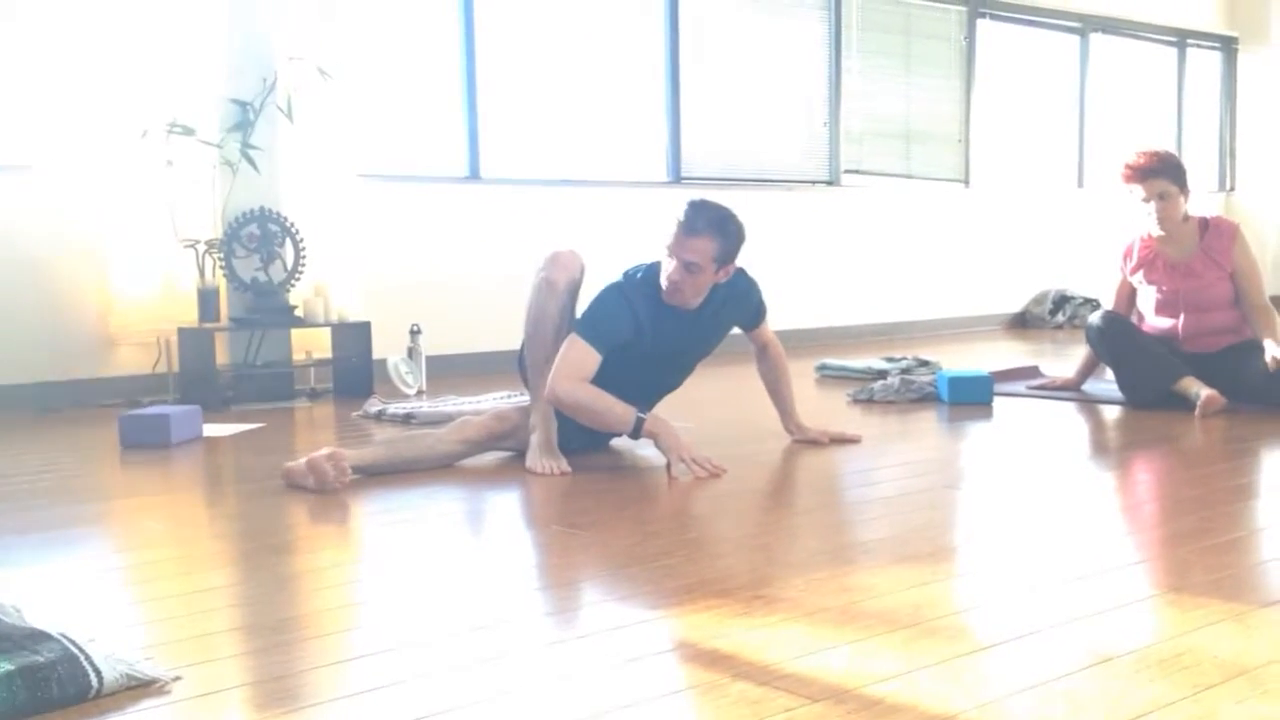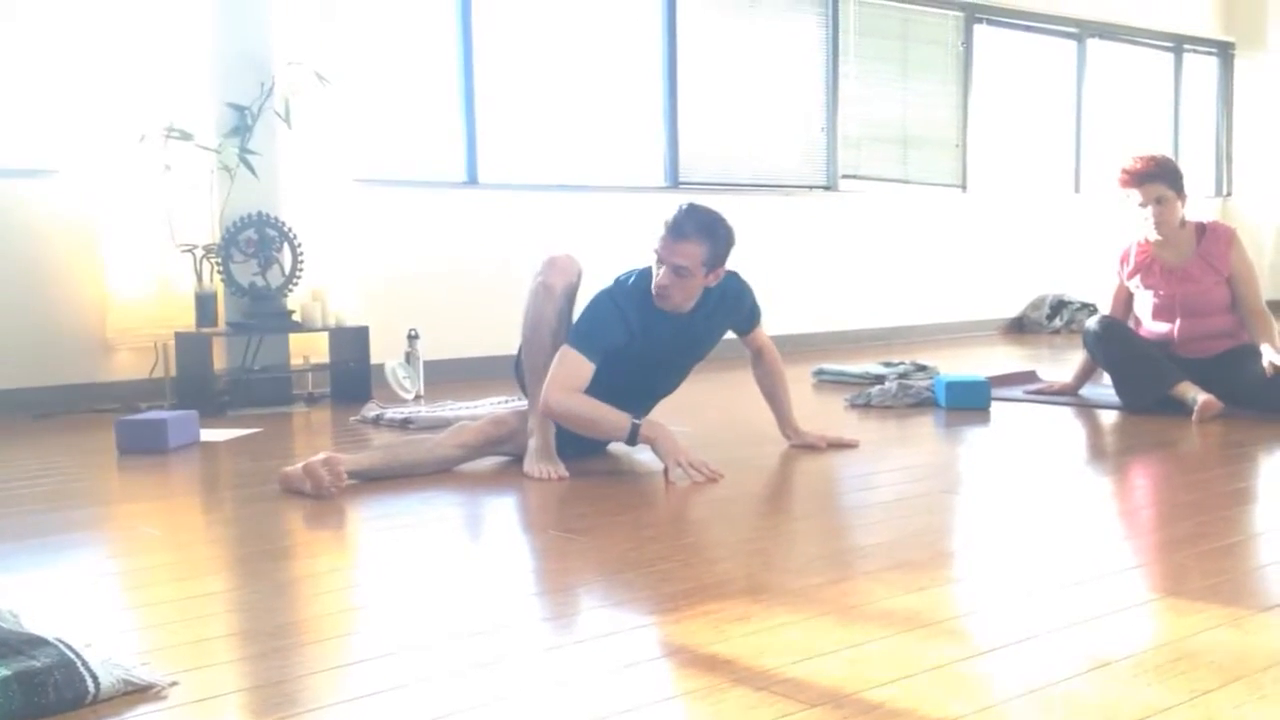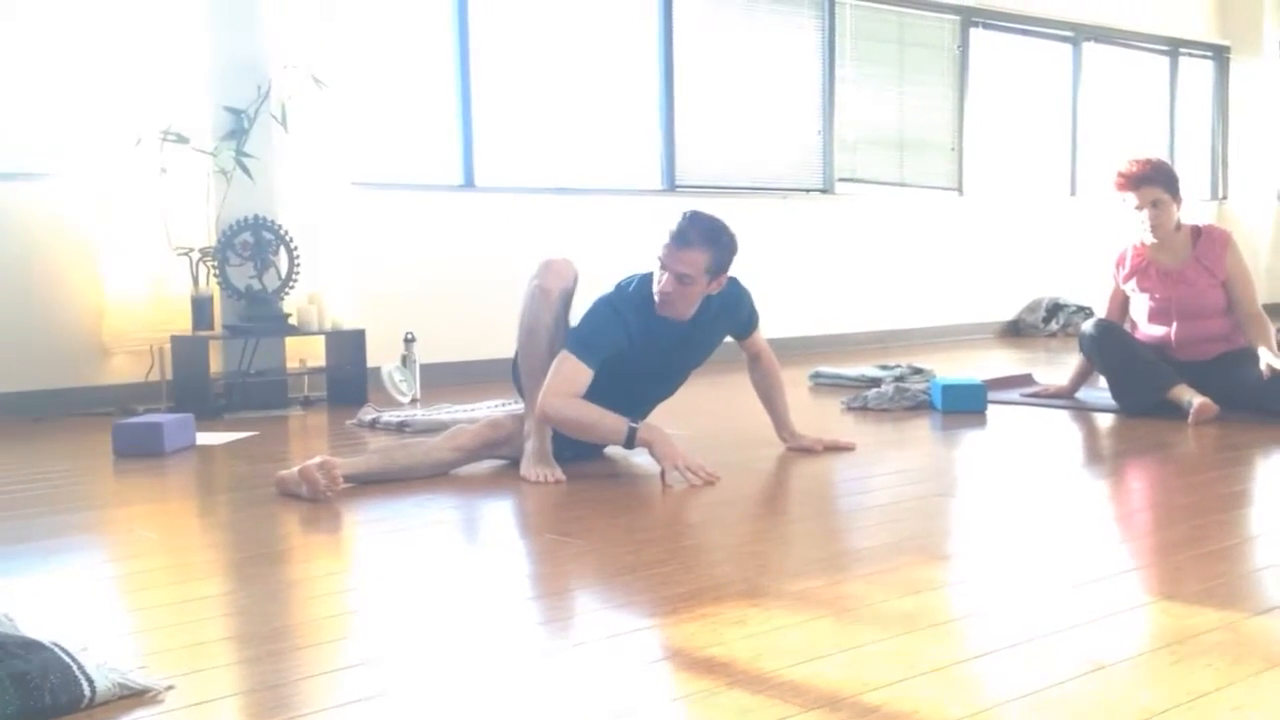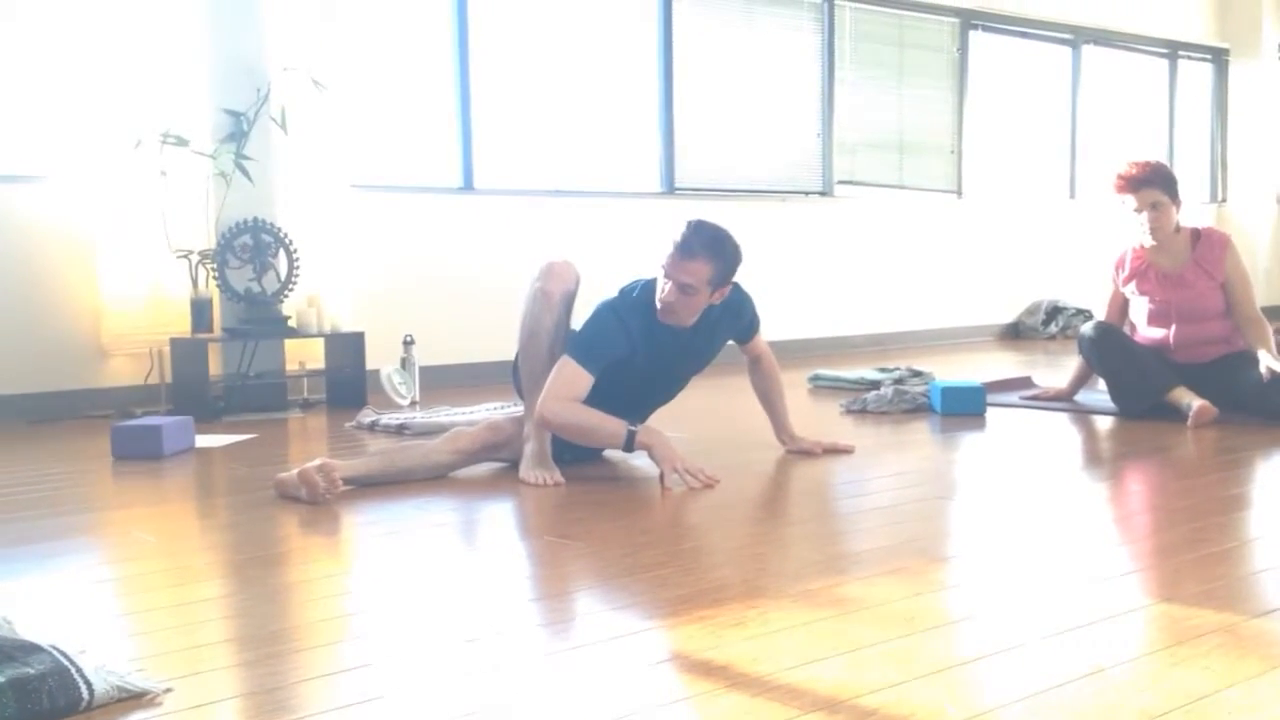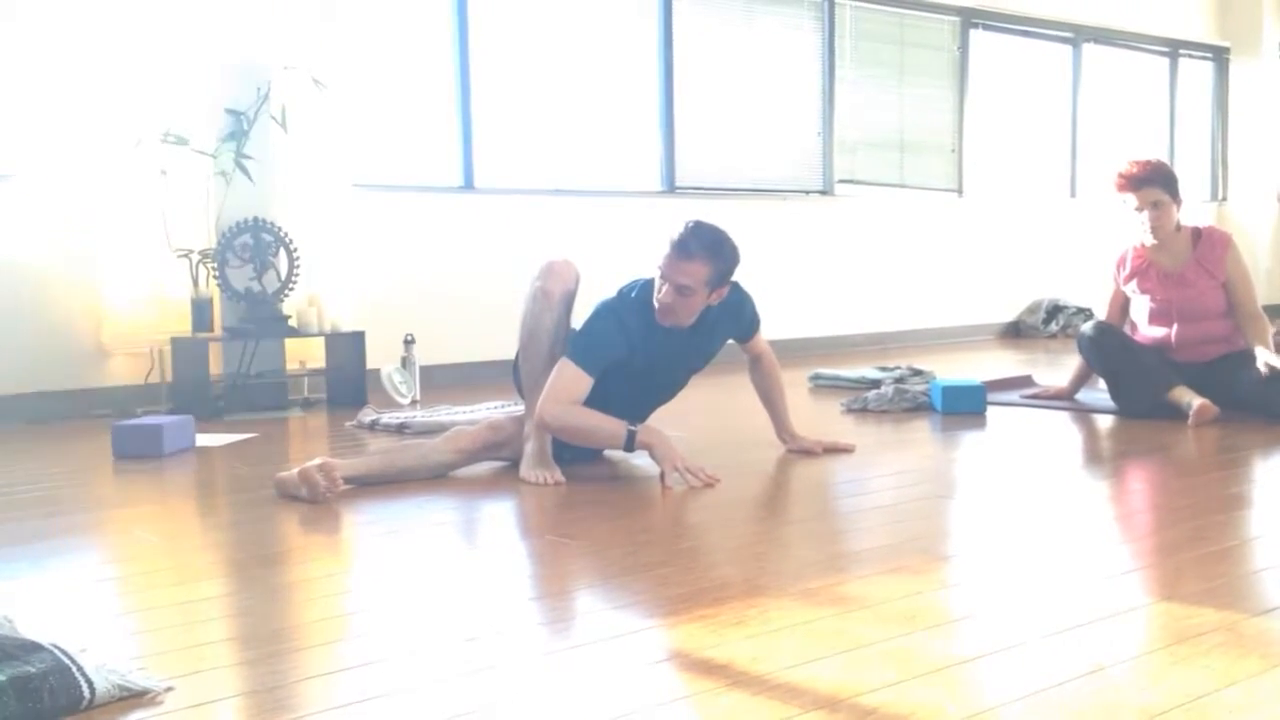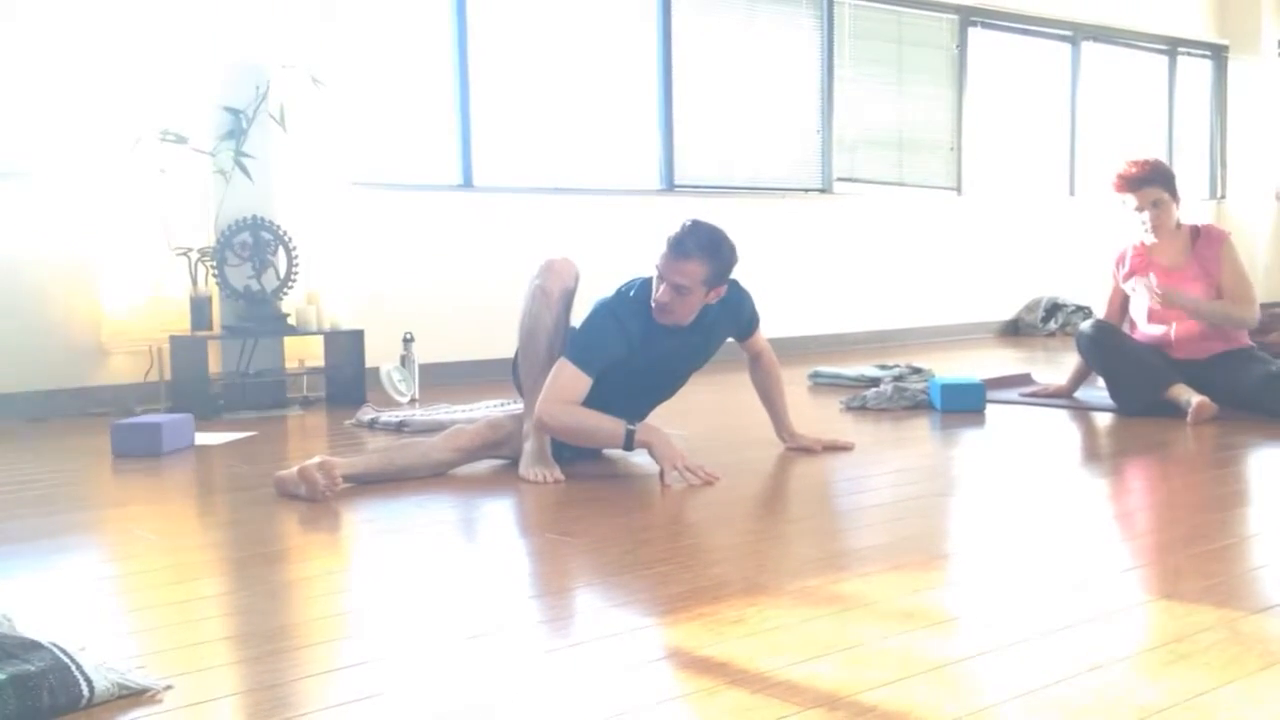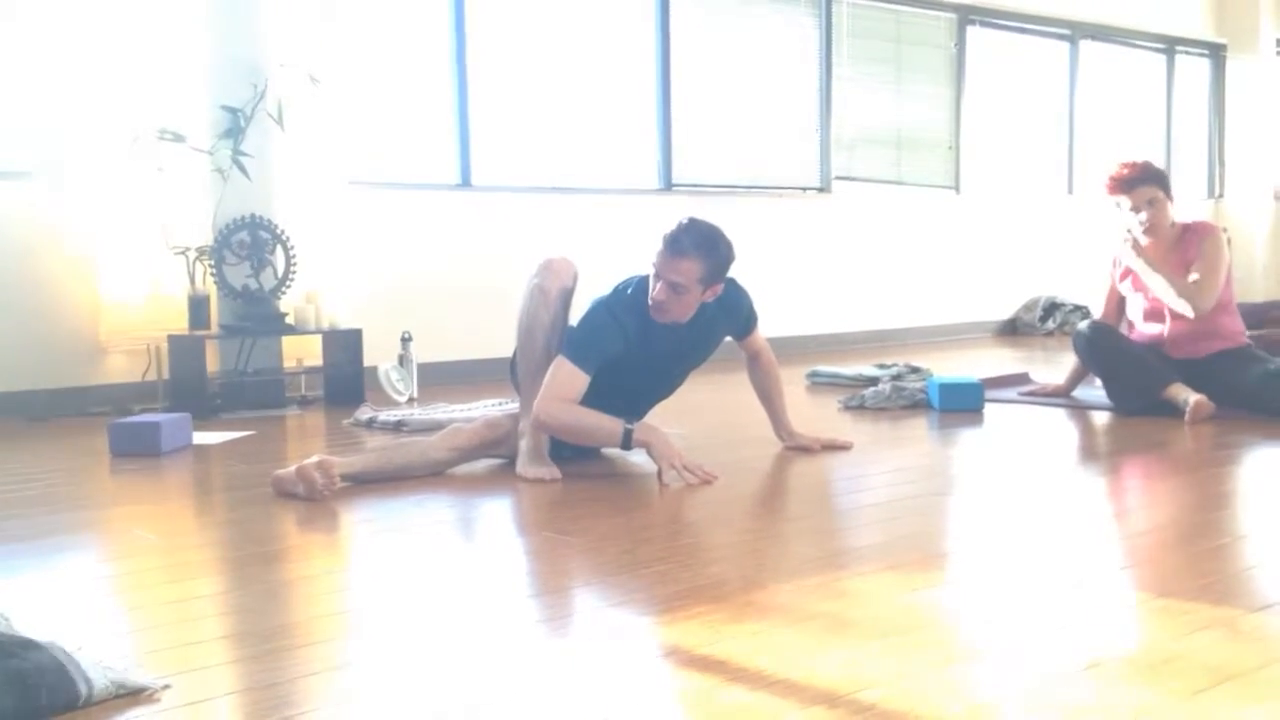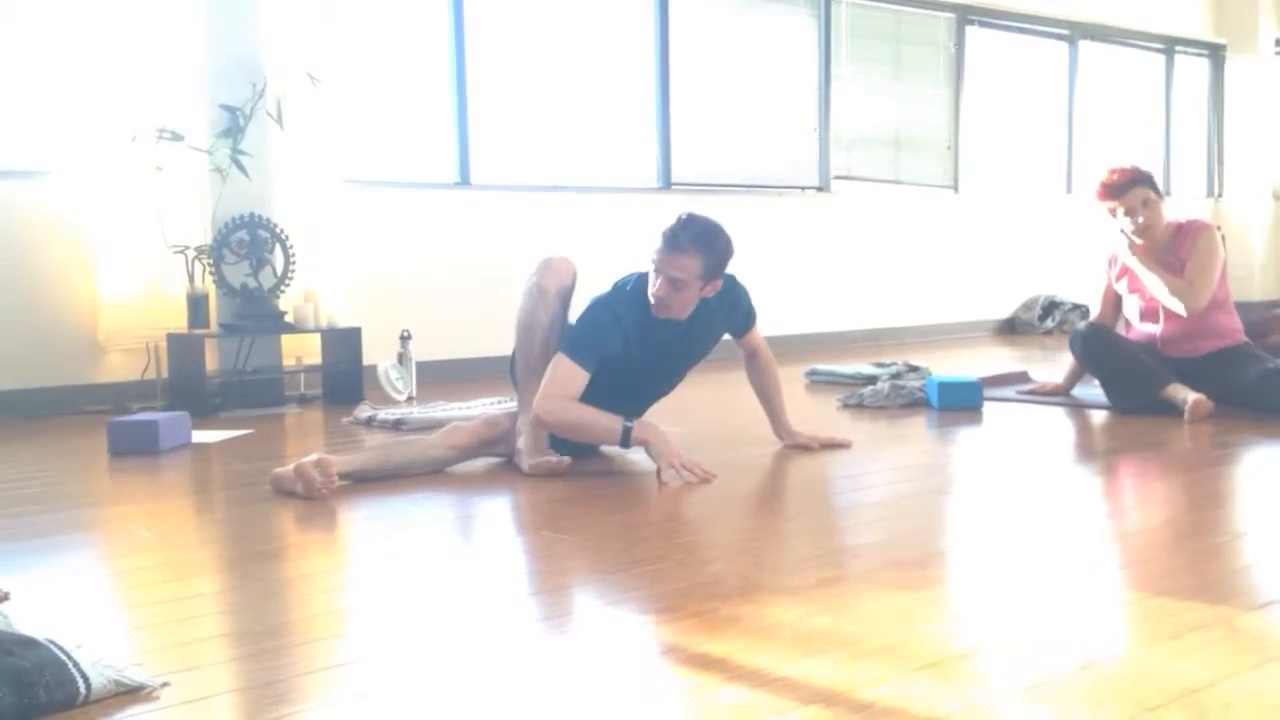
dt=0.3s
person 1, frame 1
left shoulder: (738, 292)
right shoulder: (626, 297)
left elbow: (768, 347)
right elbow: (564, 388)
left wrist: (794, 425)
right wrist: (657, 428)
left hip: (607, 419)
right hip: (561, 390)
left knee: (488, 431)
right ankle: (542, 431)
person 1, frame 2
left shoulder: (731, 295)
right shoulder: (617, 303)
left elbow: (762, 351)
right elbow: (558, 399)
left wrist: (792, 430)
right wrist: (652, 433)
left hip: (606, 424)
right hip: (559, 400)
left knee: (486, 436)
right ankle: (507, 442)
person 1, frame 3
left shoulder: (730, 301)
right shoulder: (617, 309)
left elbow: (759, 355)
right elbow: (553, 403)
left wrist: (788, 433)
right wrist: (649, 435)
left hip: (597, 426)
right hip: (556, 396)
left knee: (483, 440)
right ankle: (536, 443)
person 1, frame 4
left shoulder: (732, 307)
right shoulder: (622, 314)
left elbow: (760, 359)
right elbow: (553, 409)
left wrist: (788, 436)
right wrist: (649, 439)
left hip: (600, 428)
right hip: (556, 403)
left knee: (482, 442)
right ankle: (536, 445)
person 1, frame 5
left shoulder: (733, 305)
right shoulder: (620, 315)
left elbow: (761, 356)
right elbow: (554, 410)
left wrist: (788, 434)
right wrist: (649, 438)
left hip: (602, 423)
right hip: (555, 399)
left knee: (478, 442)
person 1, frame 6
left shoulder: (731, 303)
right shoulder: (618, 314)
left elbow: (760, 354)
right elbow: (553, 411)
left wrist: (787, 432)
right wrist: (648, 436)
left hip: (604, 421)
right hip: (555, 400)
left knee: (479, 440)
right ankle: (535, 443)
person 1, frame 7
left shoulder: (729, 302)
right shoulder: (614, 312)
left elbow: (759, 354)
right elbow: (551, 409)
left wrist: (786, 432)
right wrist: (645, 435)
left hip: (602, 421)
right hip: (553, 396)
left knee: (478, 439)
right ankle: (497, 446)
person 1, frame 8
left shoulder: (728, 298)
right shoulder: (614, 309)
left elbow: (757, 353)
right elbow: (551, 407)
left wrist: (786, 431)
right wrist: (644, 433)
left hip: (601, 420)
right hip: (551, 398)
left knee: (479, 437)
right ankle: (471, 446)
person 2, frame 1
left shoulder: (1225, 236)
right shoulder: (1135, 253)
left elbow: (1257, 305)
right elbow: (1109, 330)
right wrist: (1077, 378)
left hip: (1228, 357)
right hip: (1163, 363)
right knee: (1100, 322)
right ankle: (1195, 390)
person 2, frame 2
left shoulder: (1221, 240)
right shoulder: (1132, 258)
left elbow: (1254, 310)
right elbow: (1106, 336)
right wrist: (1074, 383)
left hip: (1225, 361)
right hip: (1159, 366)
right knee: (1097, 328)
right ankle: (1191, 395)
person 2, frame 3
left shoulder: (1217, 244)
right shoulder: (1127, 261)
left elbow: (1250, 313)
right elbow: (1101, 336)
right wrist: (1071, 386)
left hip: (1220, 365)
right hip: (1155, 369)
right knee: (1093, 330)
right ankle: (1188, 398)
person 2, frame 4
left shoulder: (1216, 246)
right shoulder: (1127, 264)
left elbow: (1248, 316)
right elbow: (1101, 340)
right wrist: (1070, 389)
left hip: (1220, 367)
right hip: (1154, 373)
right knee: (1092, 333)
right ankle: (1187, 401)
person 2, frame 5
left shoulder: (1217, 245)
right shoulder: (1128, 263)
left elbow: (1251, 315)
right elbow: (1103, 338)
right wrist: (1071, 387)
left hip: (1220, 366)
right hip: (1155, 371)
right knee: (1091, 334)
right ankle: (1186, 400)
person 2, frame 6
left shoulder: (1214, 242)
right shoulder: (1128, 260)
left elbow: (1249, 314)
right elbow: (1102, 336)
left wrist: (1182, 301)
right wrist: (1070, 385)
left hip: (1221, 362)
right hip: (1155, 369)
right knee: (1090, 333)
right ankle: (1185, 397)
person 2, frame 7
left shoulder: (1206, 237)
right shoulder: (1124, 259)
left elbow: (1197, 304)
right elbow: (1103, 328)
left wrist: (1140, 261)
right wrist: (1068, 384)
left hip: (1219, 360)
right hip: (1153, 365)
right knee: (1087, 334)
right ankle: (1183, 396)
person 2, frame 8
left shoulder: (1200, 235)
right shoulder: (1119, 259)
left elbow: (1189, 303)
right elbow: (1100, 327)
left wrist: (1136, 259)
right wrist: (1066, 383)
left hip: (1217, 358)
right hip: (1151, 364)
right knee: (1085, 336)
right ankle: (1180, 395)
